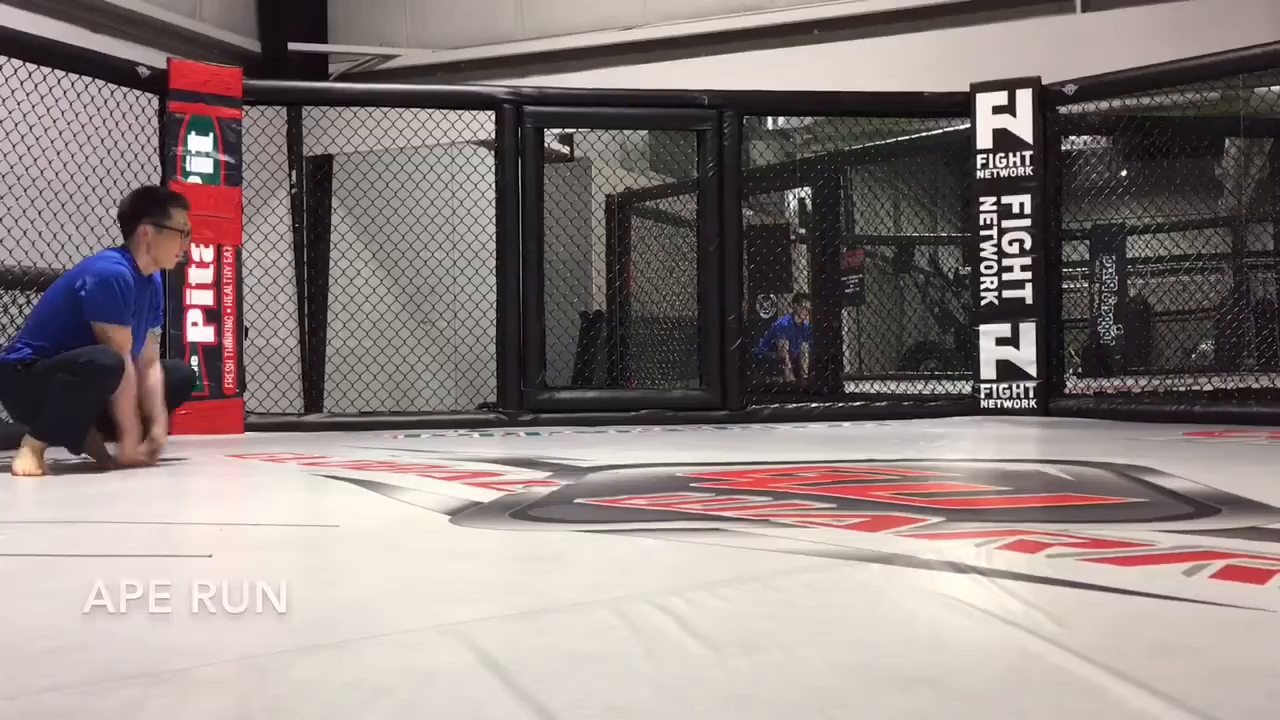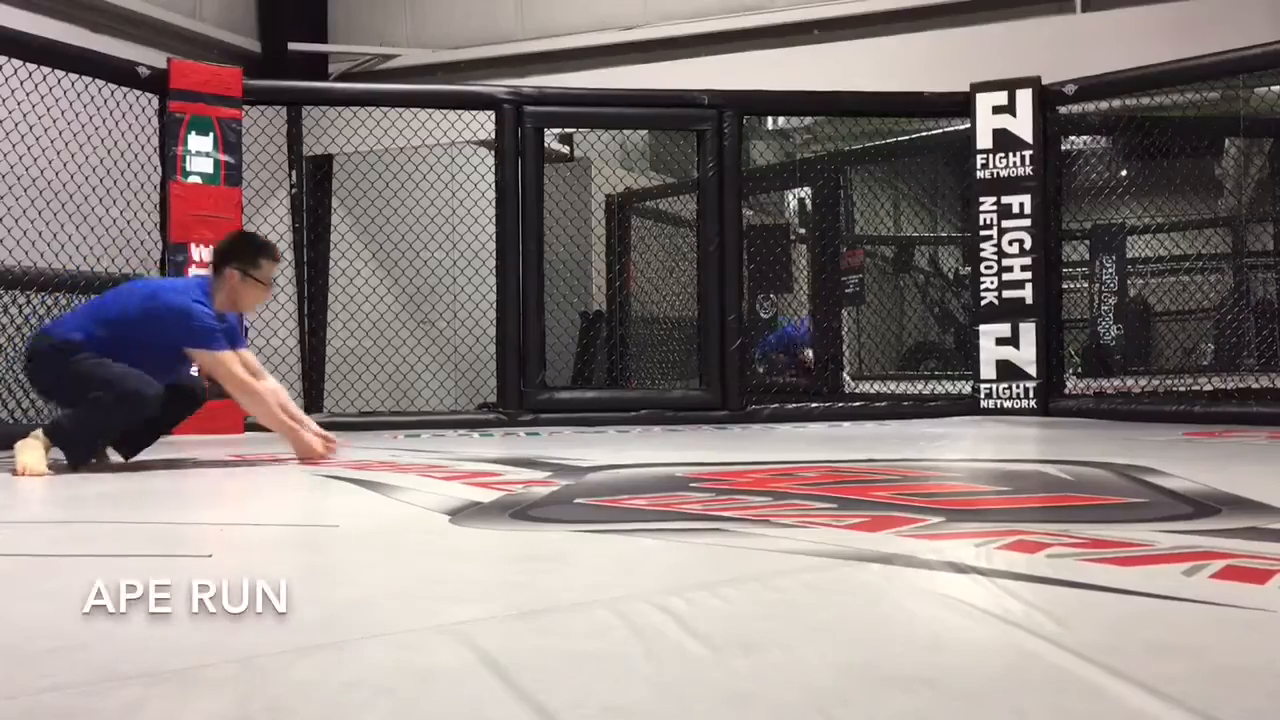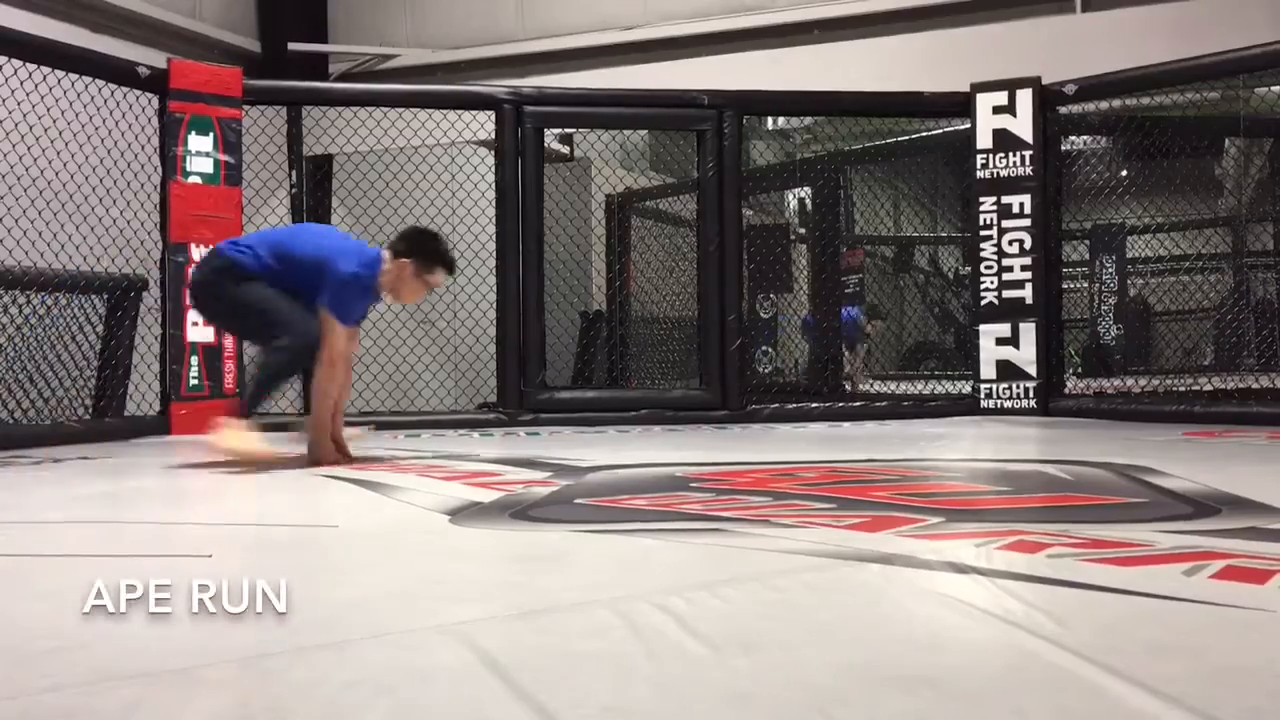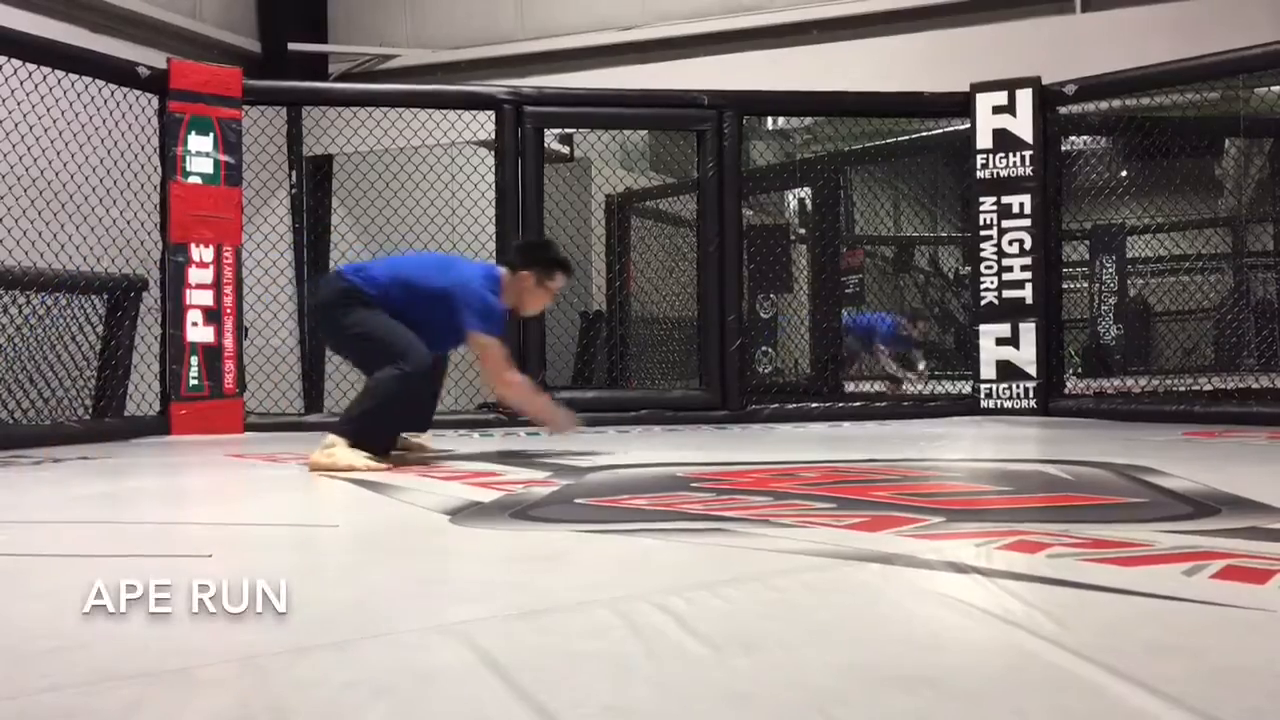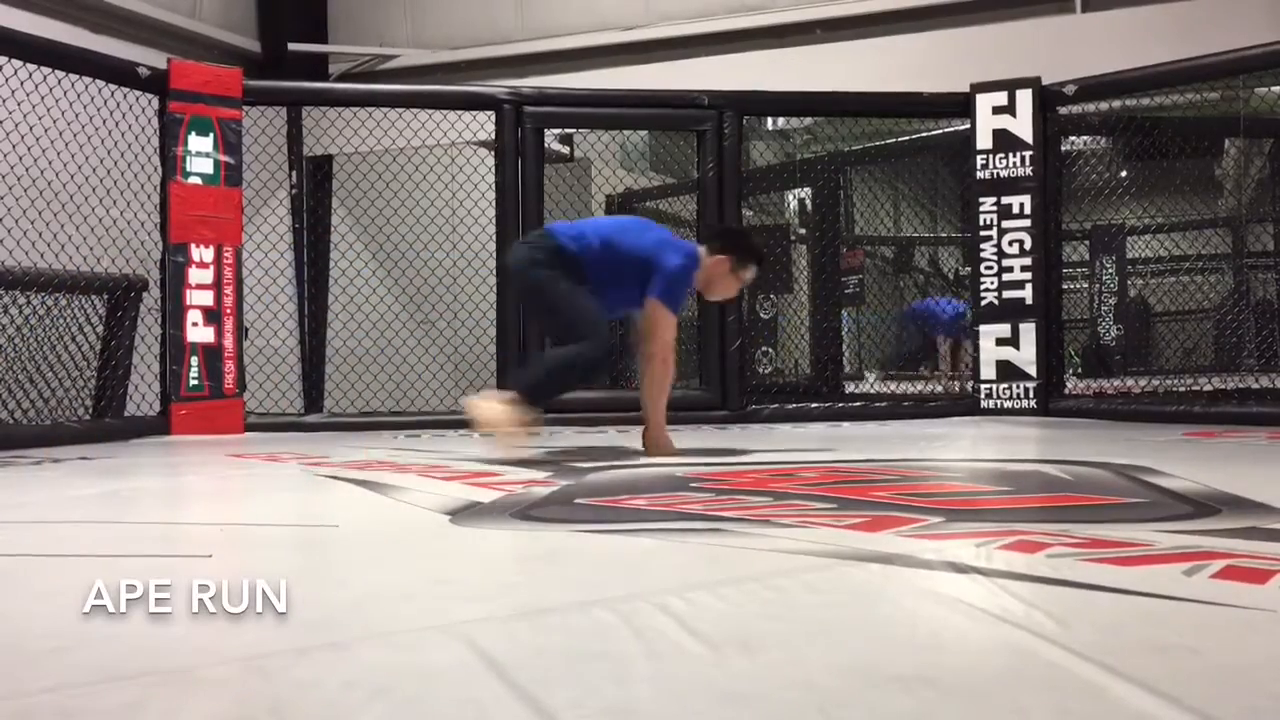
dt=0.4s
person 1, frame 1
left shoulder: (152, 281)
right shoulder: (110, 275)
left elbow: (146, 361)
right elbow: (120, 363)
left wrist: (157, 425)
right wrist: (129, 438)
right hip: (25, 382)
left knee: (180, 376)
right knee: (105, 363)
left ankle: (88, 438)
right ankle: (36, 443)
person 1, frame 2
left shoulder: (220, 316)
right shoulder: (191, 308)
left elbow: (261, 380)
right elbow: (239, 386)
left wrist: (308, 427)
right wrist: (296, 436)
left hip: (101, 368)
right hip: (63, 353)
left knee: (189, 393)
right knee: (140, 393)
left ankle: (90, 441)
right ankle: (39, 441)
person 1, frame 3
left shoulder: (369, 275)
right shoulder: (353, 274)
left elbow: (342, 358)
right elbow: (332, 359)
left wrist: (333, 428)
right wrist: (320, 436)
right hip: (223, 276)
right knee: (303, 337)
right ankle: (238, 424)
person 1, frame 4
left shoulder: (486, 282)
right shoulder: (481, 294)
left elbow: (501, 374)
right elbow: (503, 380)
right wrist: (553, 415)
left hip: (354, 300)
right hip: (340, 301)
left knee: (429, 360)
right knee: (413, 363)
left ankle: (386, 436)
right ankle: (337, 446)
person 1, frame 5
left shoulder: (674, 258)
right shoulder: (677, 265)
left elbow: (649, 347)
right elbow: (659, 353)
left wrist: (652, 422)
right wrist: (656, 428)
left hip: (546, 261)
right hip: (539, 260)
left knee: (584, 349)
right knee: (594, 346)
right ankle: (506, 403)
